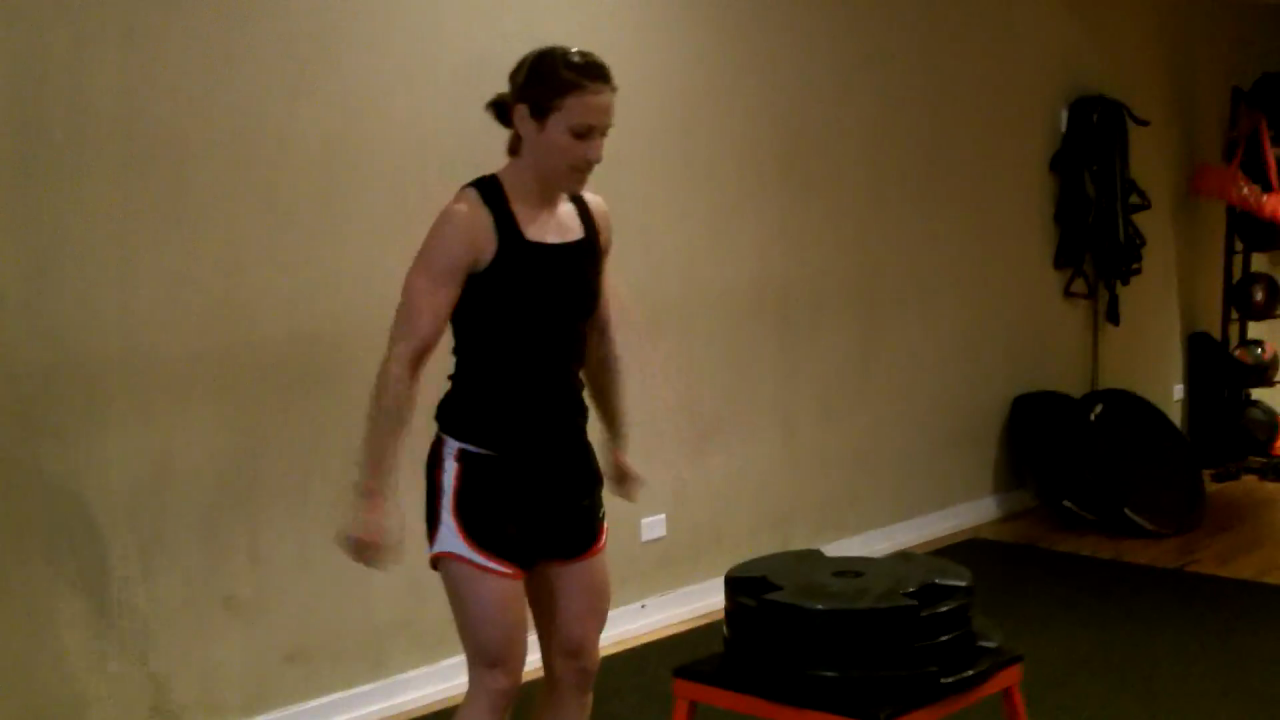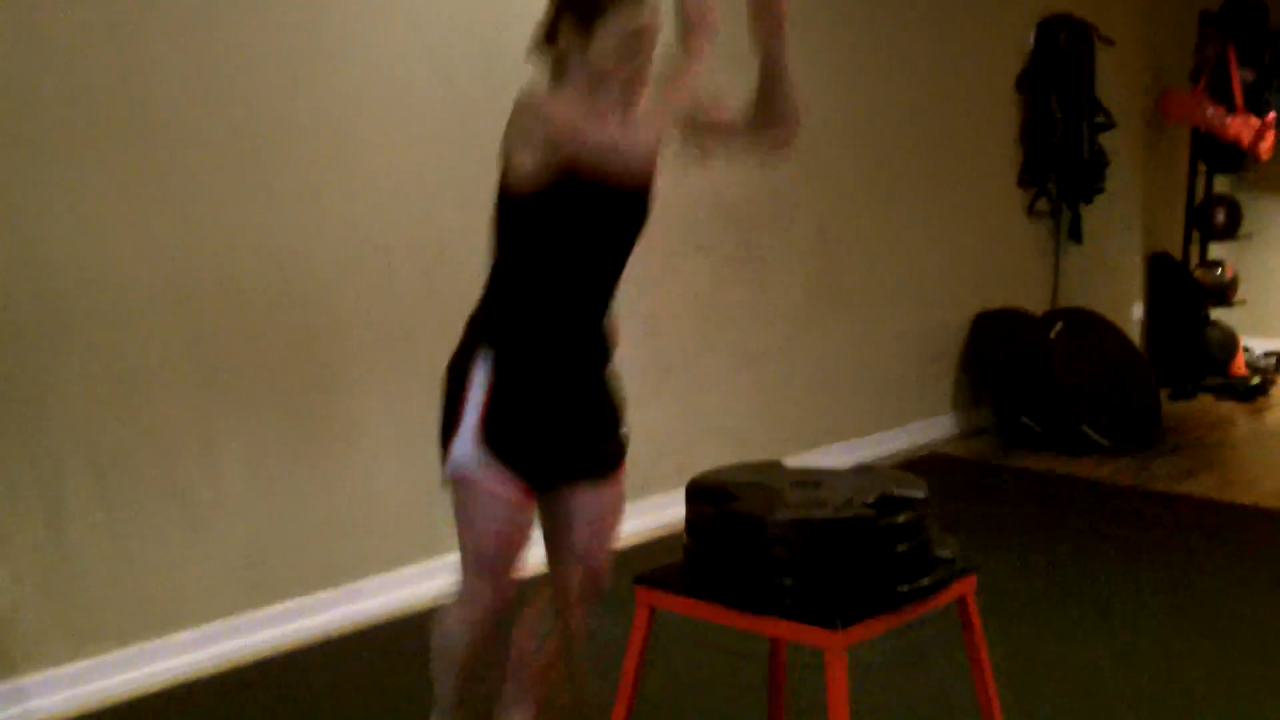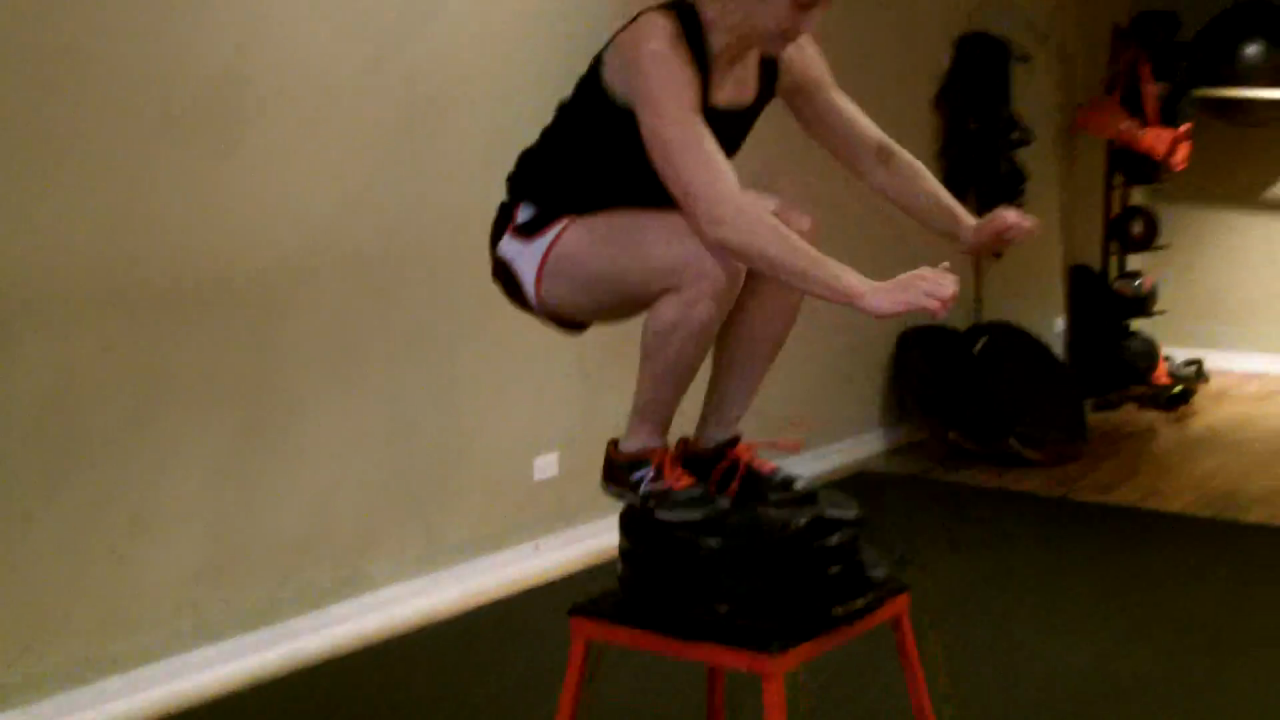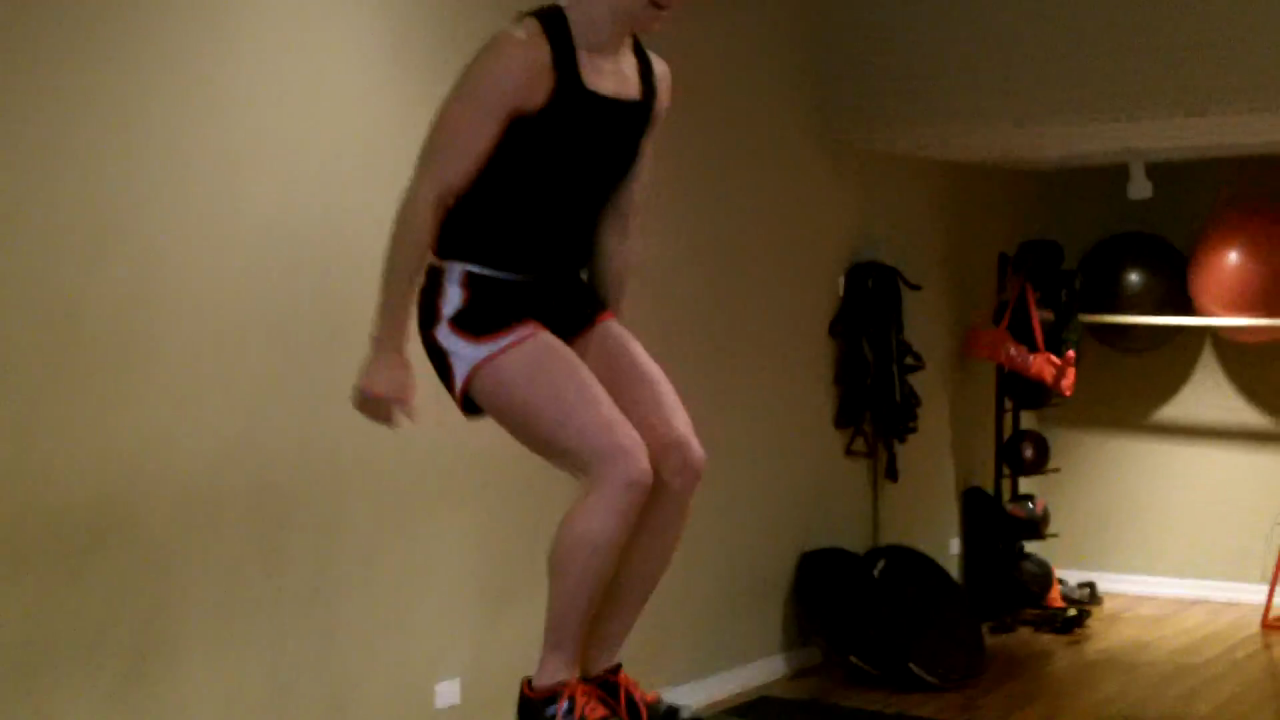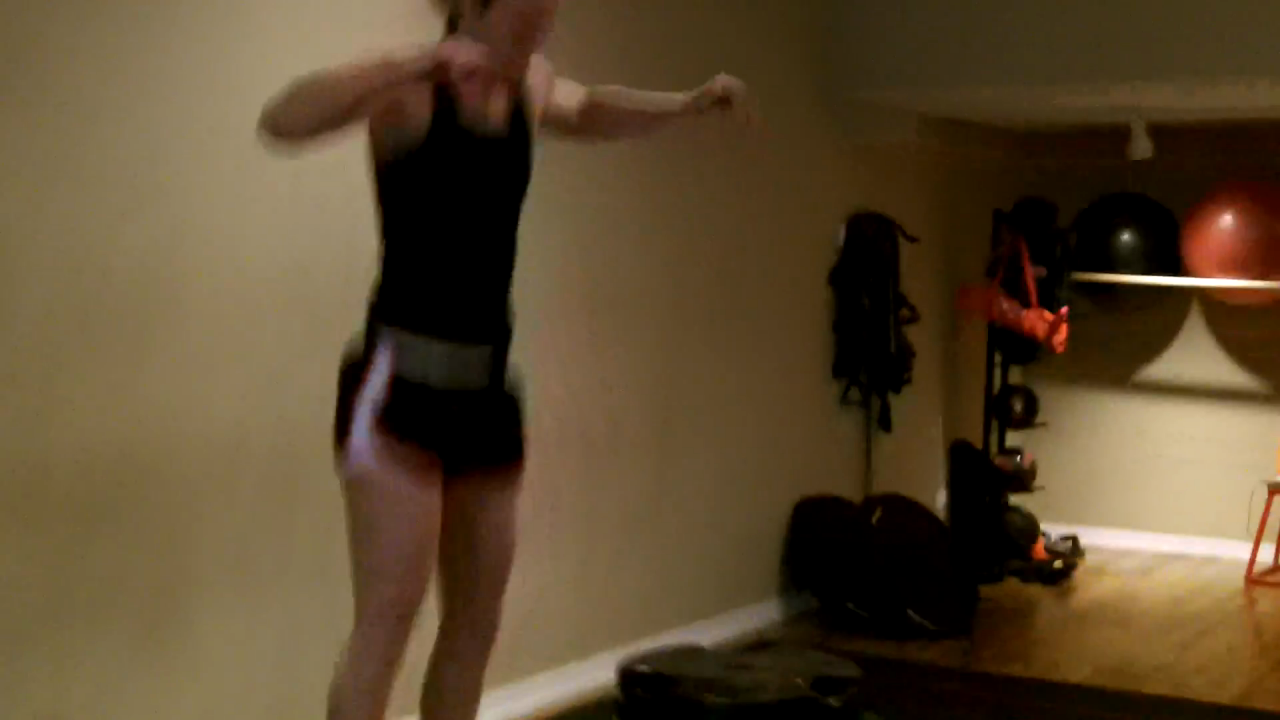
dt=0.5s
person 1, frame 1
left shoulder: (591, 214)
right shoulder: (469, 221)
right elbow: (402, 361)
left wrist: (617, 443)
right wrist: (374, 496)
left hip: (569, 465)
right hip: (481, 471)
person 1, frame 2
right shoulder: (542, 113)
left elbow: (771, 130)
right elbow: (633, 143)
left hip: (584, 391)
right hip: (500, 388)
left knee: (581, 582)
right knee: (487, 594)
person 1, frame 3
left shoulder: (786, 54)
right shoulder: (659, 52)
left elbow: (876, 155)
right elbow: (721, 215)
left wrist: (966, 227)
right wrist: (863, 290)
left hip: (628, 220)
right hip: (543, 235)
left knee: (789, 242)
right knee: (714, 263)
left ankle: (710, 445)
right ankle: (636, 455)
person 1, frame 4
left shoulder: (653, 79)
right elbow: (426, 200)
left wrist: (617, 363)
right wrist: (388, 350)
left hip: (564, 295)
right hip: (477, 299)
left knee: (679, 462)
right knee: (625, 468)
person 1, frame 5
left shoulder: (530, 92)
right shoulder: (411, 97)
left elbow: (591, 109)
right elbow: (282, 121)
left wrist: (692, 103)
right wrist: (416, 64)
left hip: (483, 388)
right hip: (400, 384)
left knee: (473, 627)
right knee: (387, 619)
